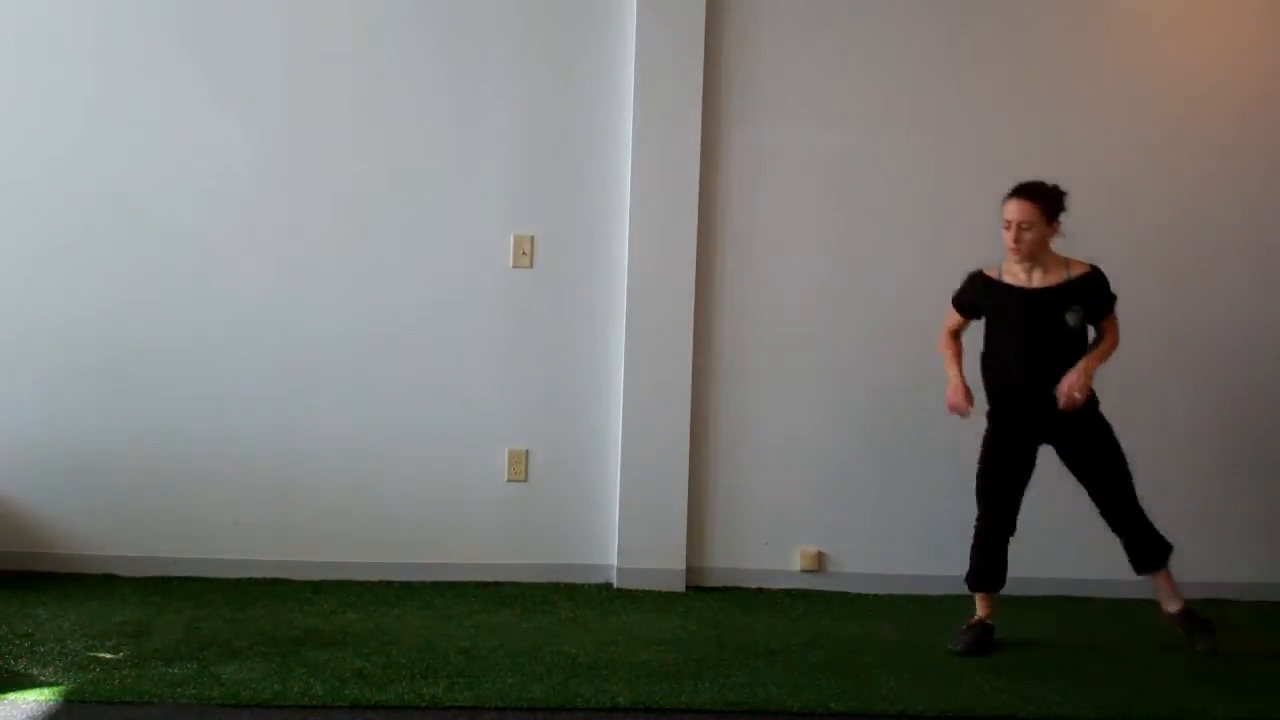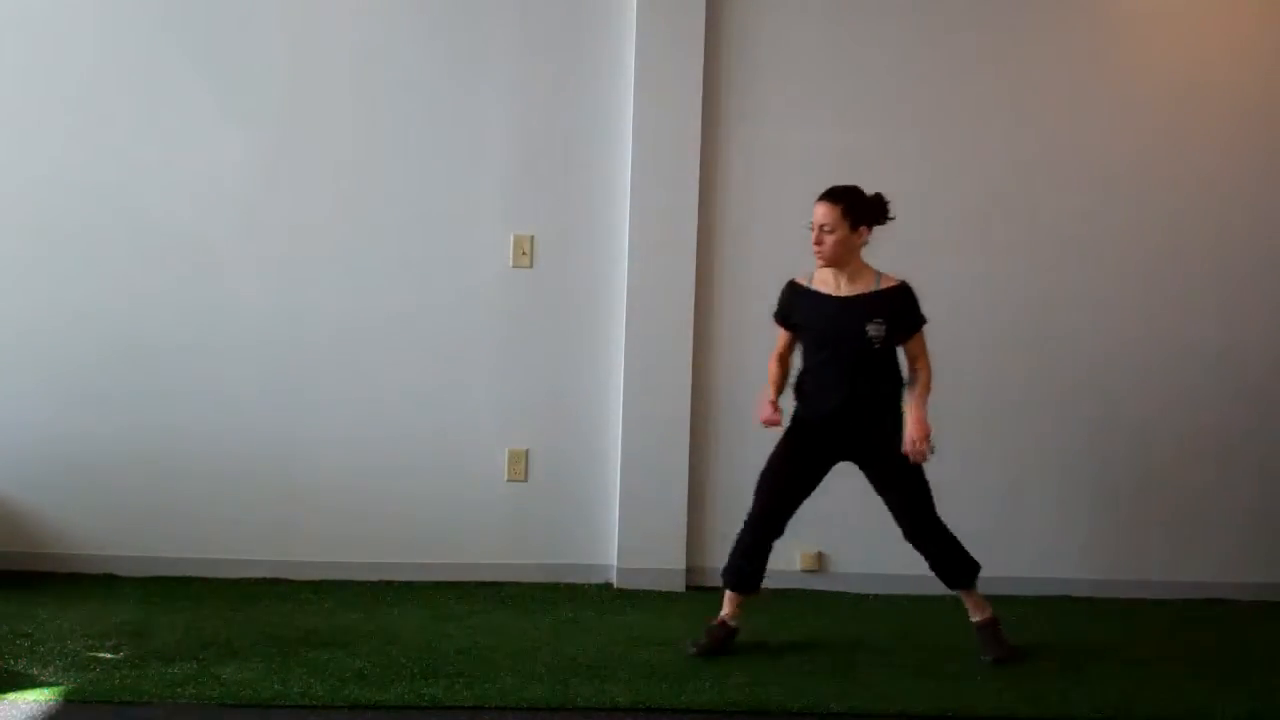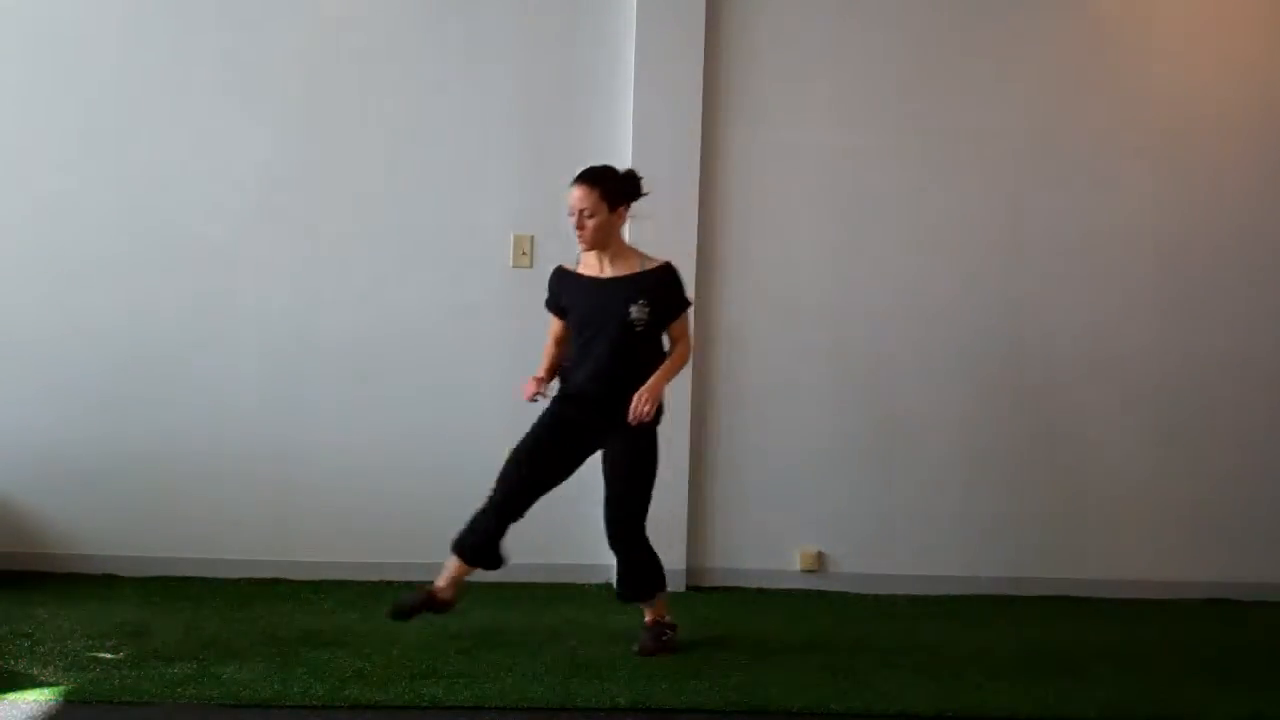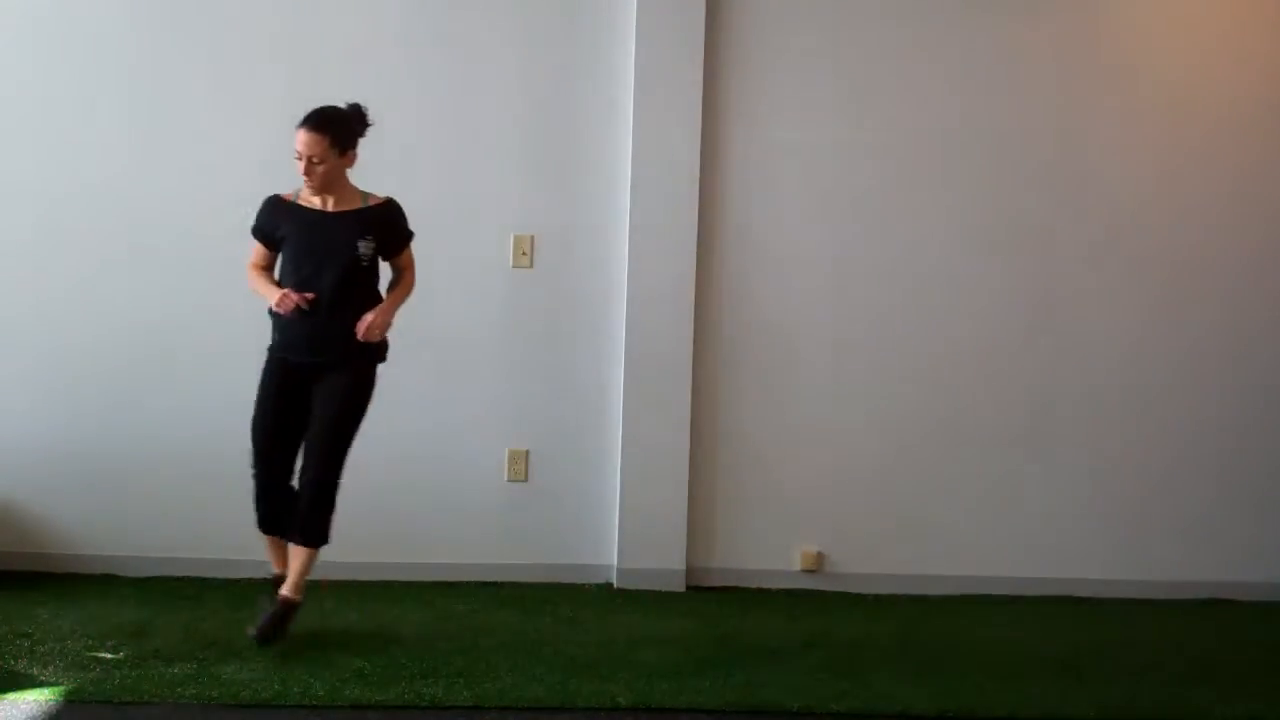
dt=0.5s
person 1, frame 1
left shoulder: (1085, 280)
right shoulder: (984, 285)
left elbow: (1109, 334)
right elbow: (949, 333)
left wrist: (1084, 369)
right wrist: (955, 378)
left hip: (1075, 412)
right hip: (1013, 417)
left knee: (1123, 510)
right knee: (994, 516)
left ankle: (1176, 608)
right ankle: (981, 619)
person 1, frame 2
left shoulder: (893, 295)
right shoulder: (799, 293)
left elbow: (919, 362)
right elbow: (781, 353)
left wrist: (917, 416)
right wrist: (770, 395)
left hip: (880, 430)
right hip: (827, 422)
left knee: (922, 527)
right knee: (764, 516)
left ankle: (984, 618)
right ankle: (727, 620)
person 1, frame 3
left shoulder: (657, 277)
right shoulder: (566, 277)
left elbow: (681, 345)
left wrist: (654, 385)
right wrist: (544, 373)
left hip: (627, 422)
right hip: (570, 410)
left knee: (623, 527)
right knee: (505, 497)
left ankle: (659, 619)
right ankle: (441, 591)
person 1, frame 4
left shoulder: (381, 215)
right shoulder: (279, 210)
left elbow: (405, 273)
right elbow: (257, 268)
left wrist: (384, 310)
right wrist: (273, 293)
left hip: (349, 362)
right hip: (288, 357)
left knee: (317, 471)
right knee: (267, 466)
left ankle: (289, 596)
right ankle: (281, 577)
